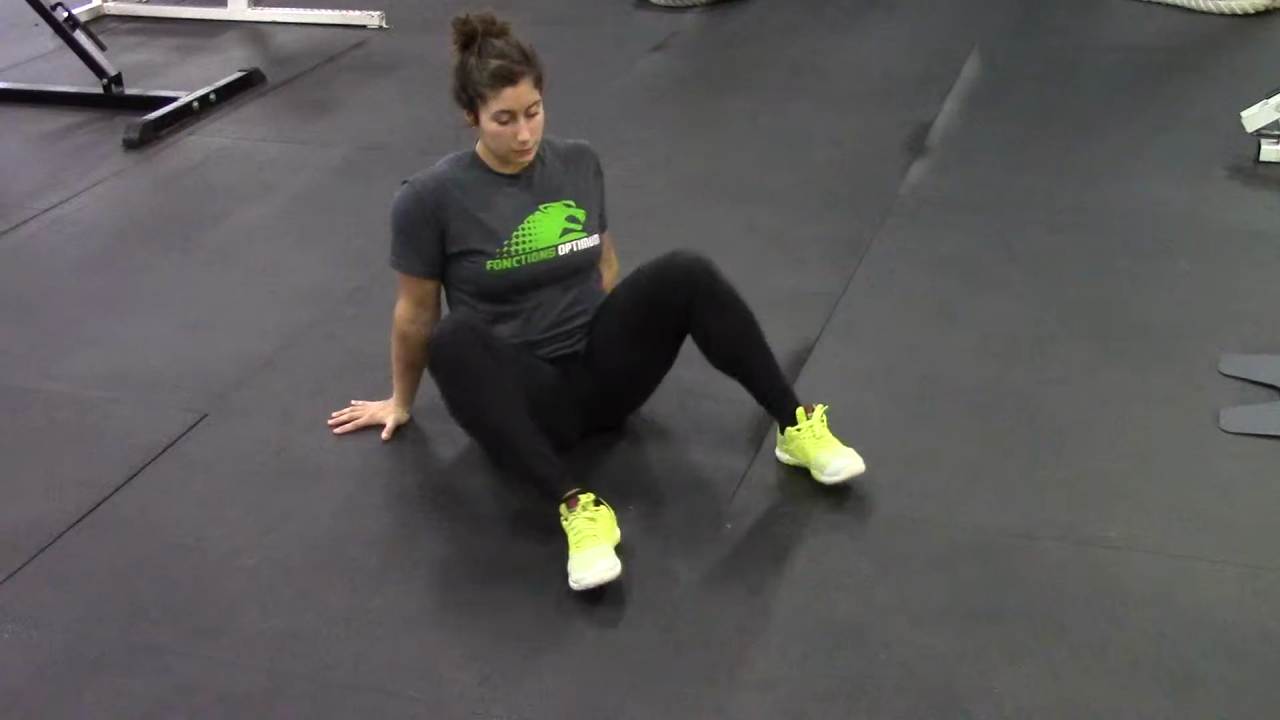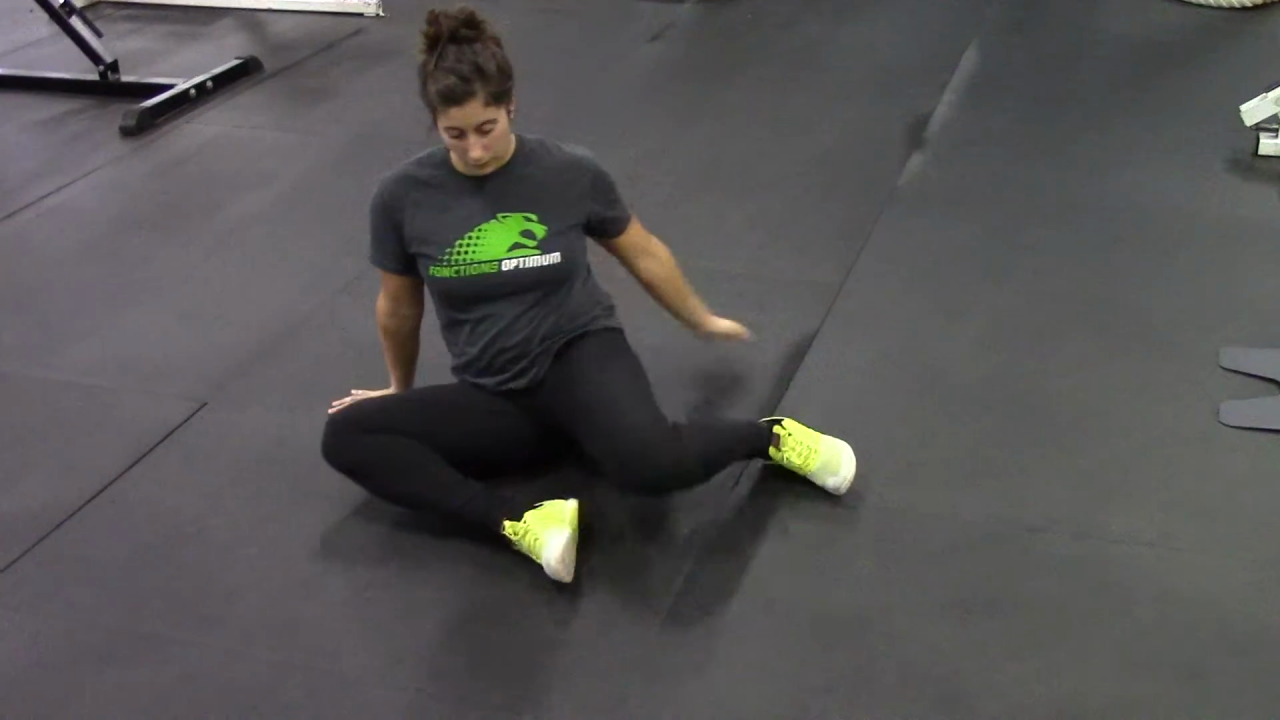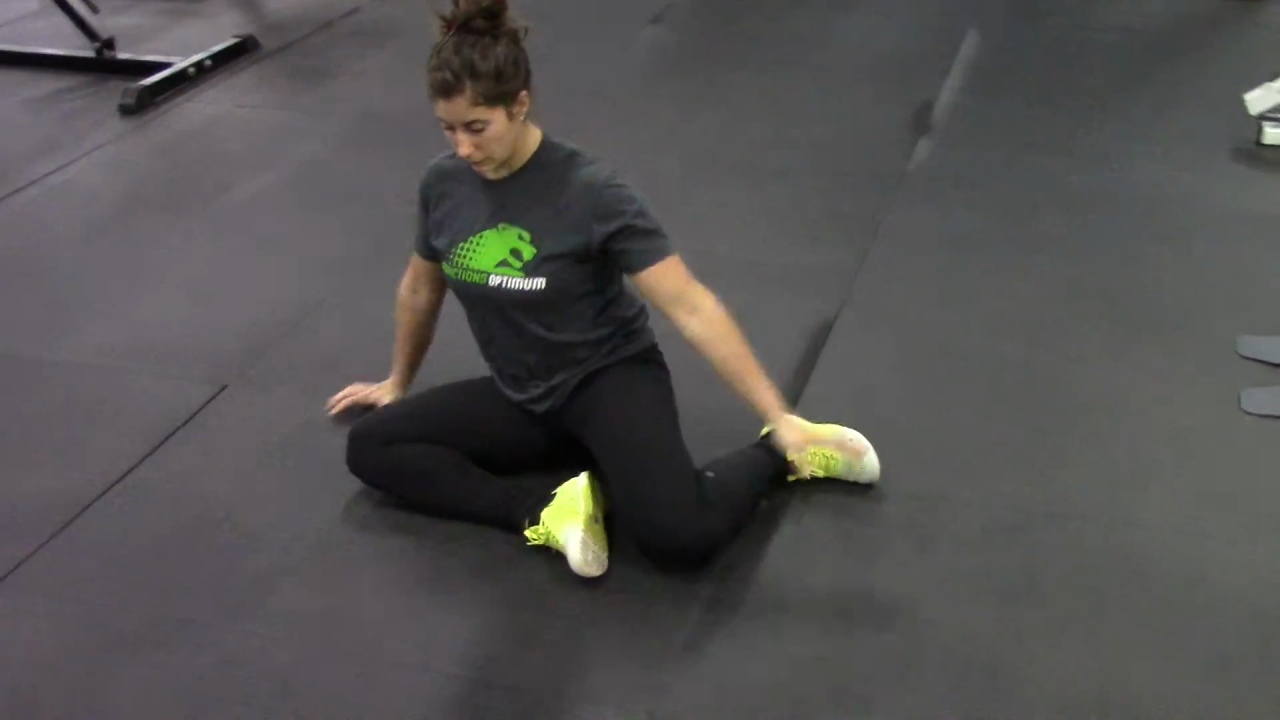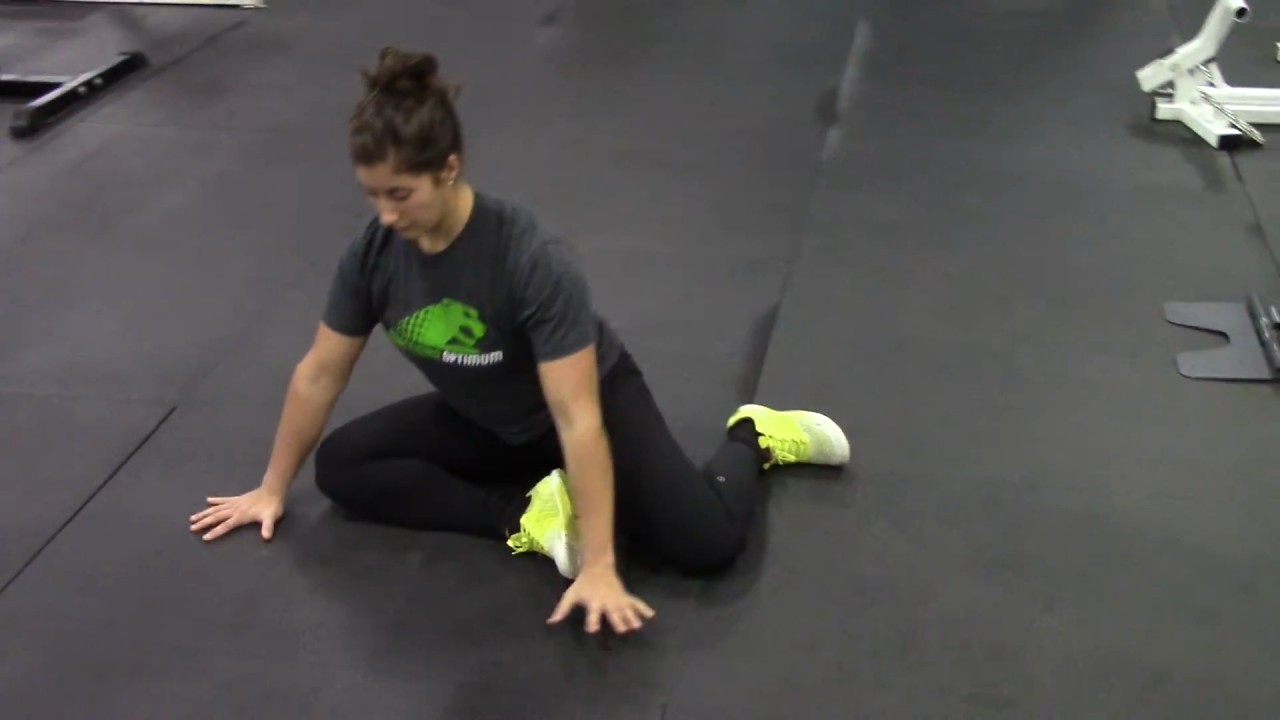
dt=0.5s
person 1, frame 1
left shoulder: (578, 161)
right shoulder: (432, 197)
right elbow: (416, 312)
right wrist: (401, 400)
left hip: (605, 367)
right hip: (524, 395)
left knee: (686, 273)
right knee: (447, 347)
left ankle: (796, 424)
right ankle: (576, 506)
person 1, frame 2
left shoulder: (572, 173)
right shoulder: (403, 194)
left elbow: (643, 254)
right elbow: (398, 306)
left wrist: (703, 320)
right wrist: (400, 387)
left hip: (578, 355)
right hip: (493, 401)
left knee: (649, 462)
right knee: (346, 436)
left ankle: (770, 436)
right ankle: (517, 520)
person 1, frame 3
left shoulder: (591, 193)
right shoulder: (443, 184)
left elbow: (691, 305)
right elbow: (420, 288)
left wrist: (775, 417)
right wrist: (397, 383)
left hip: (609, 379)
right hip: (521, 400)
left knee: (682, 536)
right knee: (372, 448)
left ankle: (785, 444)
right ankle: (545, 509)
person 1, frame 4
left shoulder: (533, 260)
right shoulder: (375, 251)
left elbow: (578, 421)
right elbow: (320, 375)
left wrist: (599, 569)
right wrist: (271, 489)
left hip: (591, 398)
right hip: (484, 424)
left knee: (704, 543)
right knee: (340, 467)
left ankle: (751, 439)
right ankle: (524, 513)
